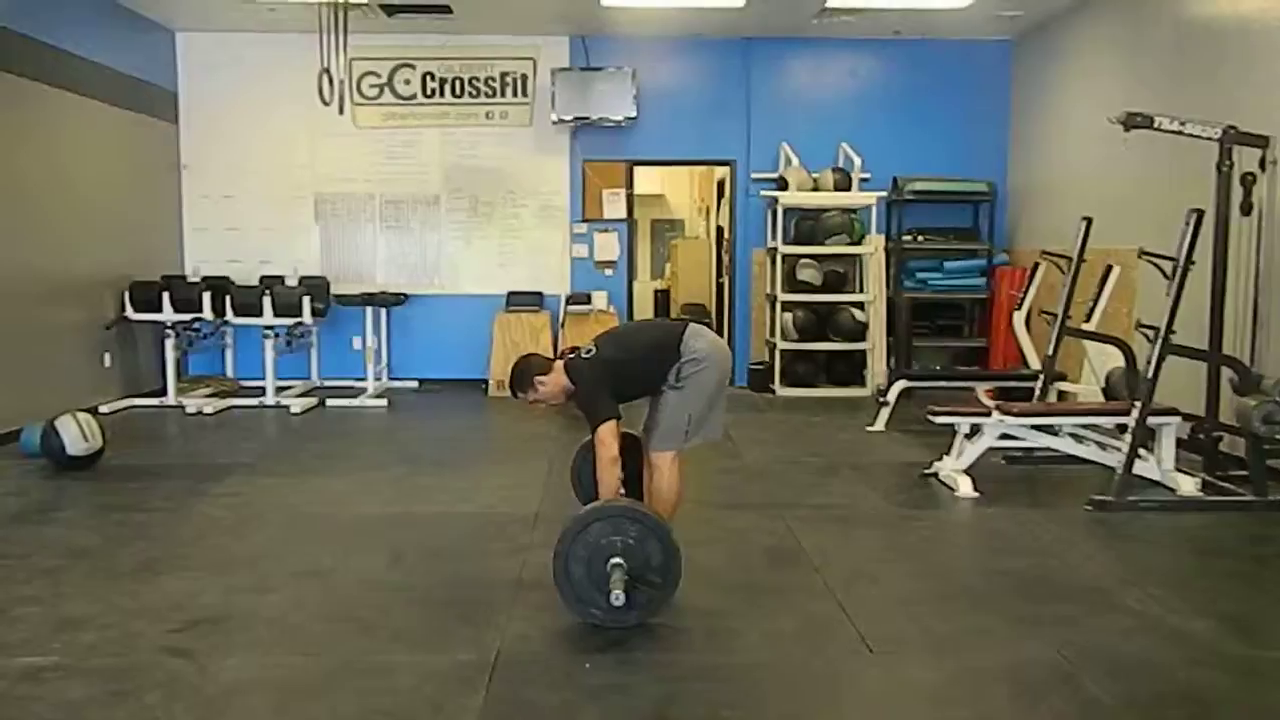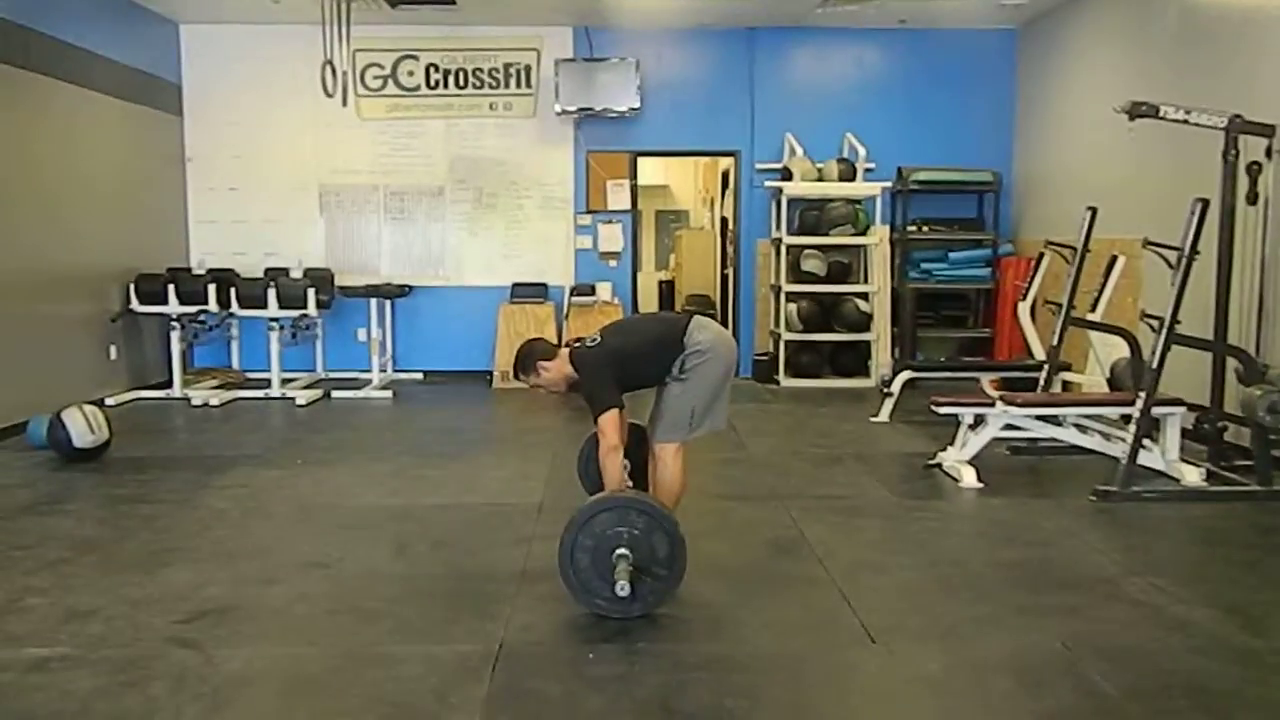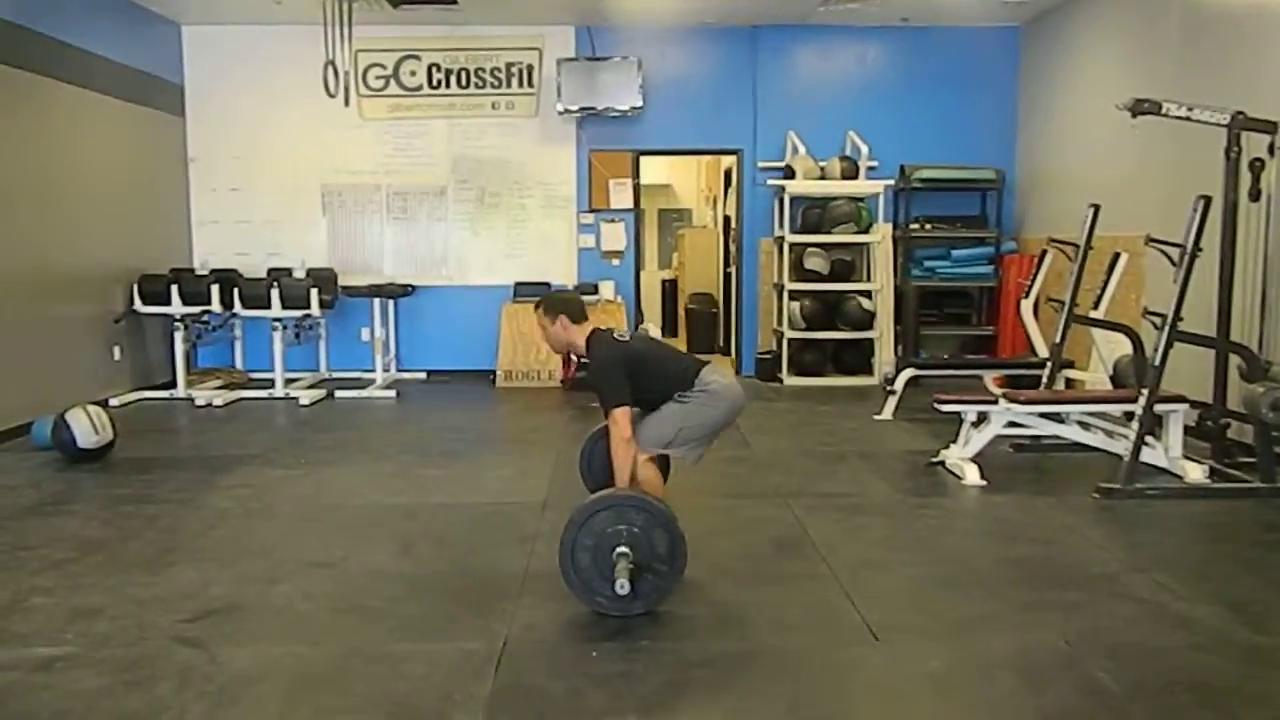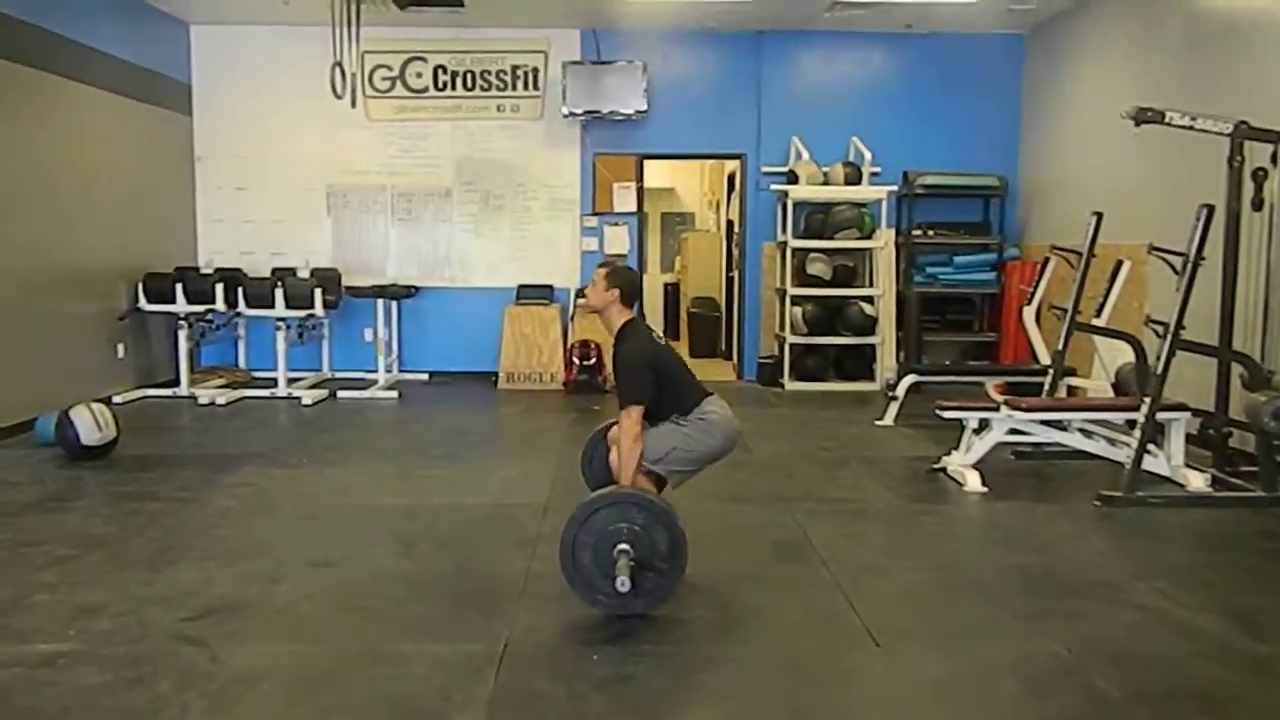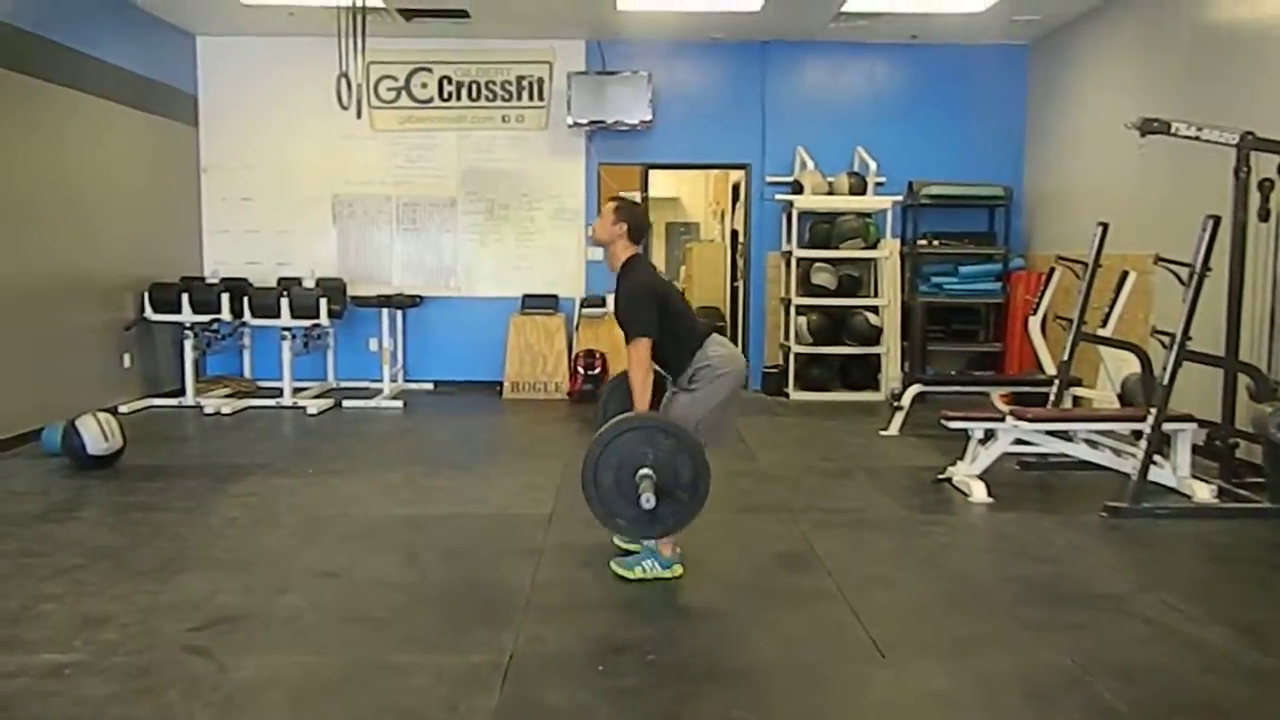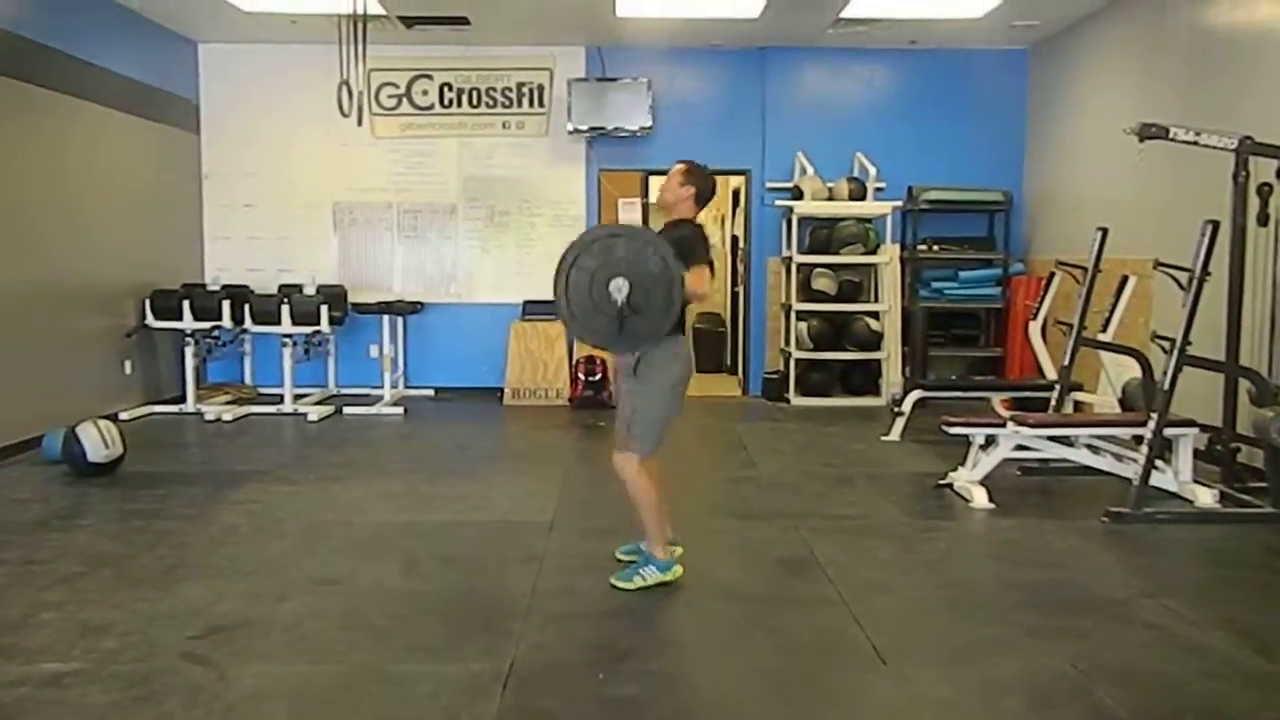
dt=0.5s
person 1, frame 1
left shoulder: (588, 382)
right shoulder: (581, 366)
left elbow: (609, 454)
right elbow: (609, 428)
right wrist: (612, 483)
left hip: (698, 356)
right hip: (697, 347)
left knee: (662, 453)
right knee: (653, 445)
person 1, frame 2
left shoulder: (591, 370)
right shoulder: (588, 355)
left elbow: (610, 443)
right elbow: (616, 414)
right wrist: (618, 475)
left hip: (703, 347)
right hip: (703, 339)
left knee: (666, 445)
right knee: (659, 437)
person 1, frame 3
left shoulder: (603, 360)
right shoulder: (606, 343)
left elbow: (622, 434)
left hip: (713, 392)
right hip: (712, 385)
left knee: (638, 453)
right knee: (642, 437)
person 1, frame 4
left shoulder: (632, 350)
right shoulder: (636, 337)
left elbow: (632, 427)
left hip: (708, 424)
right hip: (704, 416)
left knee: (620, 460)
right knee: (616, 438)
person 1, frame 5
left shoulder: (635, 284)
right shoulder: (636, 275)
left elbow: (640, 356)
right elbow: (643, 353)
right wrist: (642, 416)
left hip: (711, 368)
right hip: (701, 365)
left ankle: (664, 555)
right ankle: (656, 533)
person 1, frame 6
left shoulder: (687, 236)
right shoulder: (671, 235)
left elbow: (701, 285)
left hip: (659, 360)
right hip: (645, 358)
left knee: (628, 460)
right knee: (636, 456)
left ankle: (660, 559)
right ankle: (660, 538)
